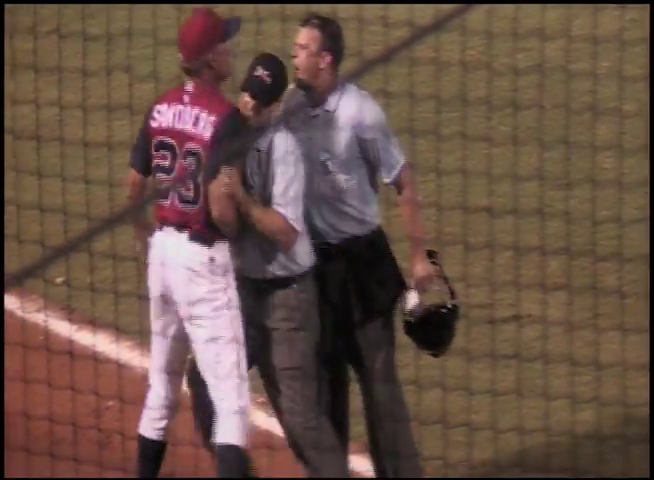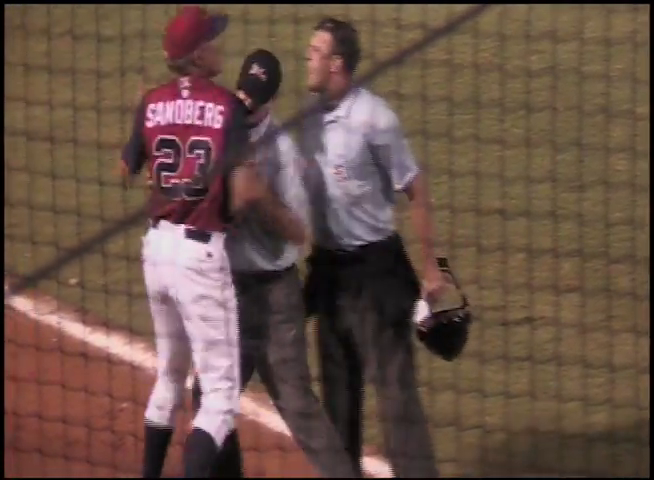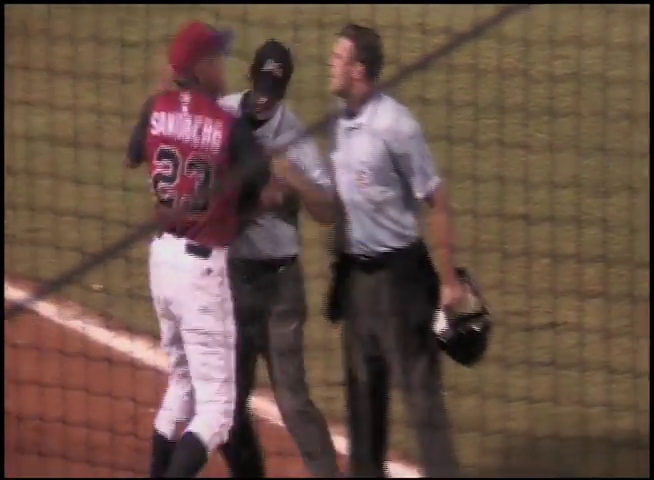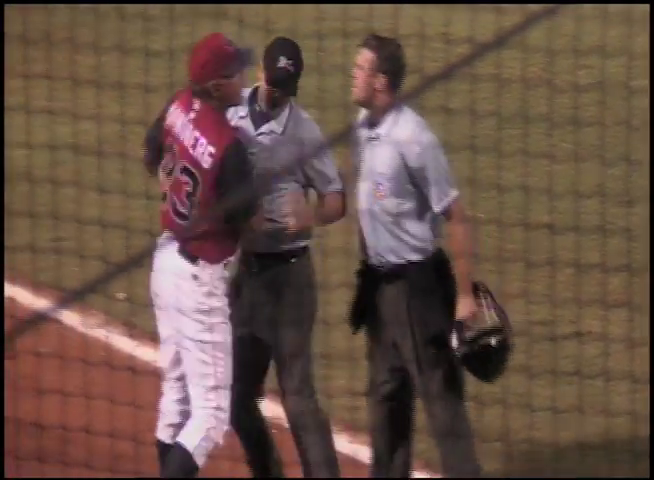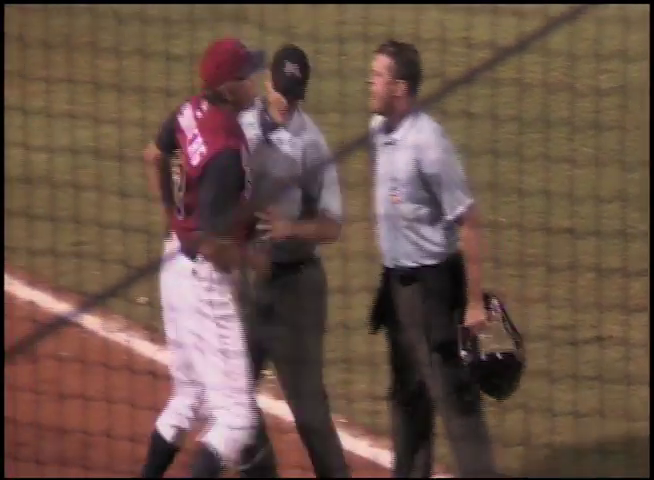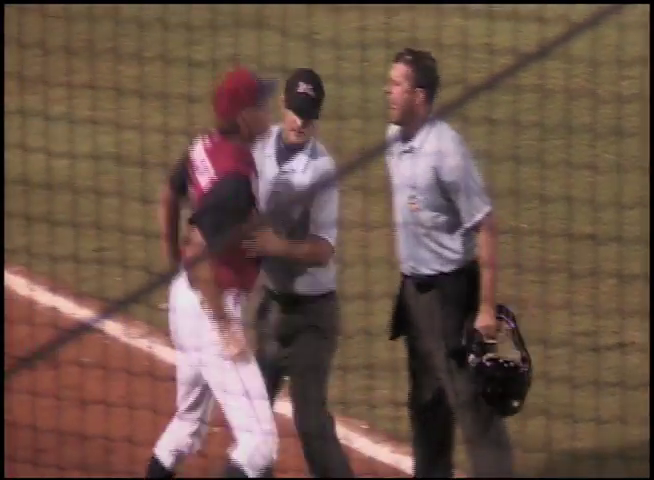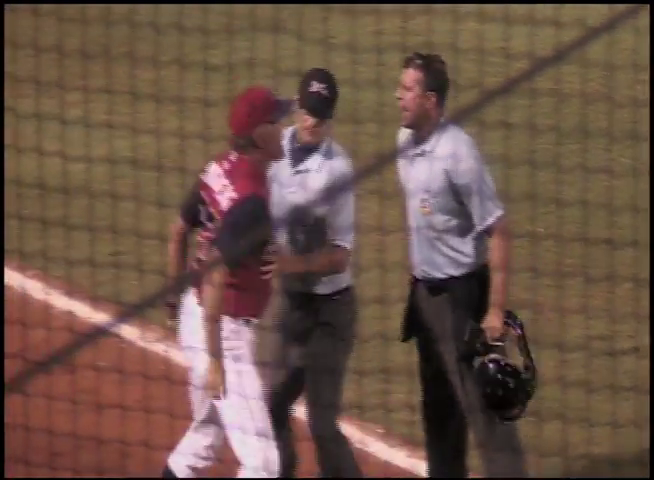
dt=0.1s
person 1, frame 1
left shoulder: (361, 112)
right shoulder: (293, 103)
left elbow: (403, 184)
left wrist: (418, 255)
left hip: (359, 259)
right hip: (312, 259)
left knee: (377, 377)
right knee: (323, 376)
person 1, frame 2
left shoulder: (373, 117)
right shoulder: (311, 109)
left elbow: (415, 191)
left wrist: (429, 266)
right wrist: (310, 253)
left hip: (375, 265)
right hip: (327, 263)
left knee: (394, 382)
right knee: (336, 380)
person 1, frame 3
left shoulder: (395, 125)
right shoulder: (340, 116)
left elbow: (437, 202)
left wrist: (449, 279)
left hip: (398, 272)
right hip: (354, 270)
left knee: (420, 386)
right knee: (362, 384)
person 1, frame 4
left shoulder: (413, 136)
right shoulder: (363, 125)
left elbow: (454, 214)
left wrist: (465, 293)
left hip: (418, 281)
right hip: (378, 280)
left knee: (441, 395)
right knee: (385, 391)
person 1, frame 5
left shoulder: (428, 143)
right shoulder: (380, 128)
left elbow: (467, 221)
left wrist: (475, 300)
left hip: (433, 284)
right hip: (397, 282)
left knee: (455, 398)
right knee: (406, 395)
person 1, frame 6
left shoulder: (446, 150)
right shoulder: (396, 137)
left elbow: (485, 228)
left wrist: (486, 305)
left hip: (450, 291)
right hip: (415, 290)
left knee: (471, 404)
right knee: (424, 402)
person 1, frame 7
left shoulder: (457, 154)
right shoulder: (405, 139)
left elbow: (497, 232)
left wrist: (495, 309)
left hip: (462, 294)
right hip: (427, 292)
left knee: (480, 407)
right knee: (437, 406)
person 2, frame 1
left shoulder: (157, 108)
right shoulder: (221, 115)
left elbow: (132, 186)
right elbow: (222, 209)
left hip: (161, 252)
right hip: (203, 261)
left knee: (163, 383)
right knee: (230, 394)
person 2, frame 2
left shoulder: (151, 102)
right shoulder: (227, 107)
left elbow: (126, 172)
right elbow: (248, 192)
right wrist: (286, 222)
left hip: (157, 248)
right hip: (201, 254)
left knee: (169, 373)
right knee: (220, 394)
person 2, frame 3
left shoulder: (156, 109)
right shoulder: (229, 126)
left elbow: (132, 160)
right elbow: (271, 191)
left hip: (162, 258)
right hip: (201, 270)
left knee: (181, 384)
right knee: (216, 405)
person 2, frame 4
left shoulder: (177, 107)
right shoulder: (228, 145)
left elbow: (152, 157)
right elbow: (247, 223)
left hip: (166, 262)
right hip: (198, 277)
left knee: (176, 389)
right knee: (209, 413)
person 2, frame 5
left shoulder: (191, 109)
right shoulder: (224, 151)
left elbow: (153, 156)
right elbow: (213, 242)
right wrist: (254, 259)
left hip: (178, 267)
right hip: (201, 278)
left knee: (189, 395)
right knee: (235, 416)
person 2, frame 6
left shoulder: (204, 146)
right shoulder: (234, 178)
left elbow: (167, 198)
right elbow: (199, 258)
left wrist: (172, 255)
right wrist: (226, 328)
left hip: (186, 298)
right hip: (207, 306)
left knee: (190, 419)
right knee: (260, 440)
person 2, frame 7
left shoulder: (217, 168)
right shoulder: (251, 200)
left elbow: (177, 234)
right elbow: (213, 279)
left wrist: (176, 299)
right wrist: (214, 359)
left hip: (195, 316)
right hip: (223, 329)
left knee: (204, 434)
person 3, frame 1
left shoulder: (284, 150)
right shoulder: (226, 130)
left elbow: (286, 234)
left wrist: (242, 200)
left hip: (285, 293)
right hip: (242, 289)
left knee: (299, 408)
right knee: (205, 391)
person 3, frame 2
left shoulder: (280, 147)
left elbow: (294, 225)
left hip: (274, 288)
right hip: (231, 284)
left knee: (297, 403)
right knee: (208, 399)
person 3, frame 3
left shoulder: (291, 133)
right shoulder: (222, 112)
left elbow: (328, 205)
left wrist: (294, 187)
left hip: (277, 275)
right hip: (233, 272)
left knee: (291, 395)
person 3, frame 4
left shoulder: (303, 131)
right shoulder: (230, 112)
left elbow: (337, 202)
left wrist: (308, 217)
left hip: (287, 271)
right hip: (244, 267)
left knee: (297, 395)
right knee: (237, 392)
person 3, frame 5
left shoulder: (311, 143)
right shoulder: (243, 122)
left elbow: (331, 226)
left wrist: (292, 228)
left hip: (298, 283)
right hip: (256, 277)
left knee: (308, 403)
person 3, frame 6
left shoulder: (321, 168)
right shoulder: (260, 147)
left elbow: (322, 250)
left wrist: (280, 246)
left hip: (310, 308)
right hip: (271, 299)
left knee: (310, 417)
person 3, frame 7
left shoulder: (338, 169)
right shoulder: (277, 146)
left elbow: (339, 255)
right elbow: (264, 207)
left wrist: (296, 262)
left hip: (329, 307)
right hip: (291, 299)
left knee: (321, 419)
right knee: (275, 402)
